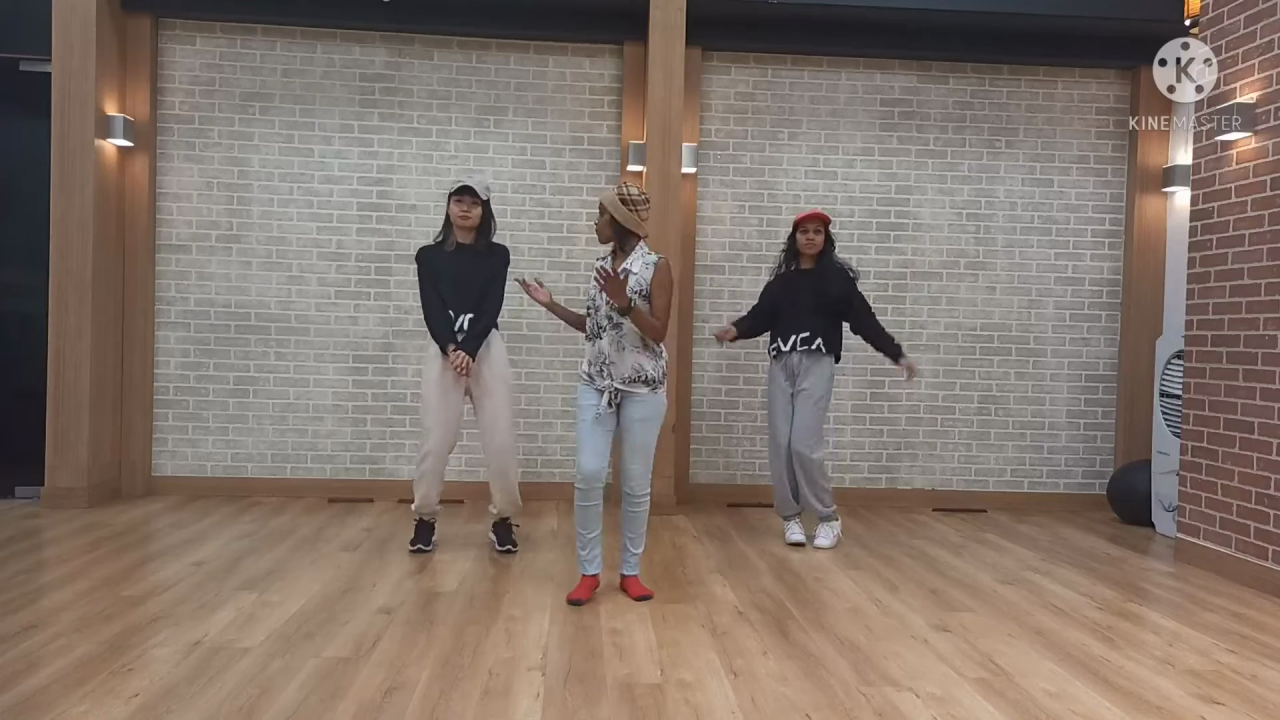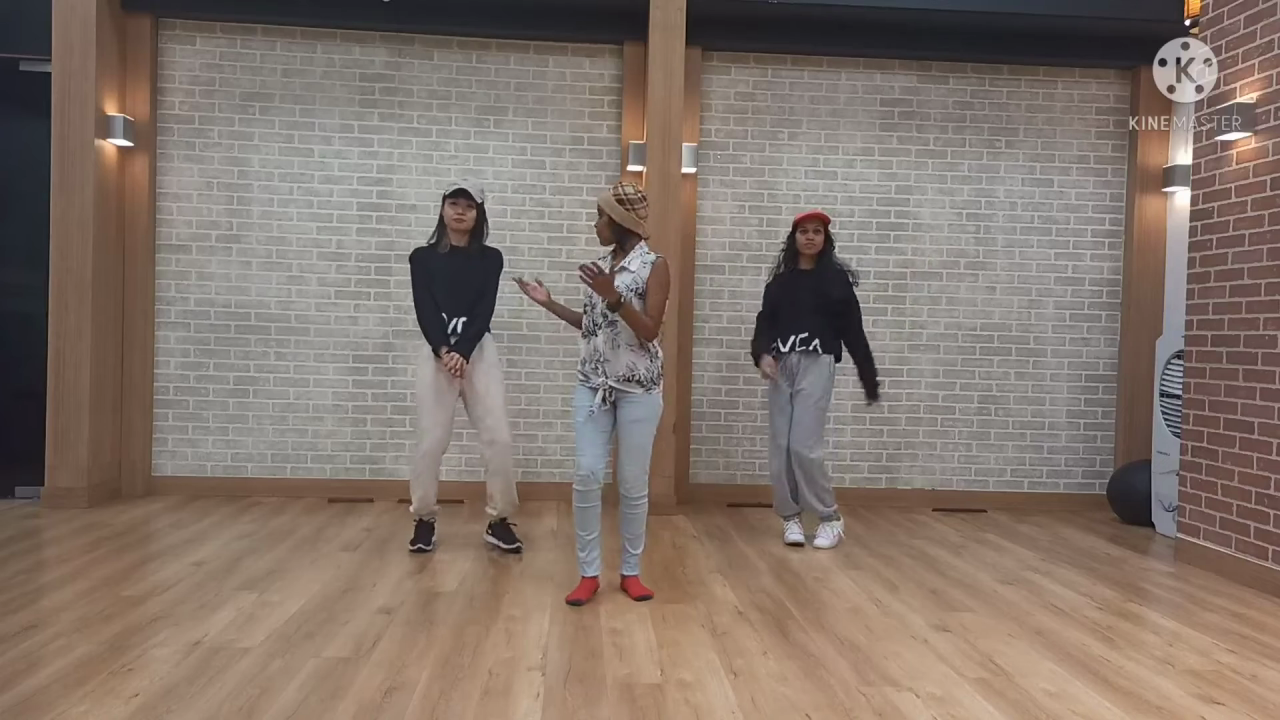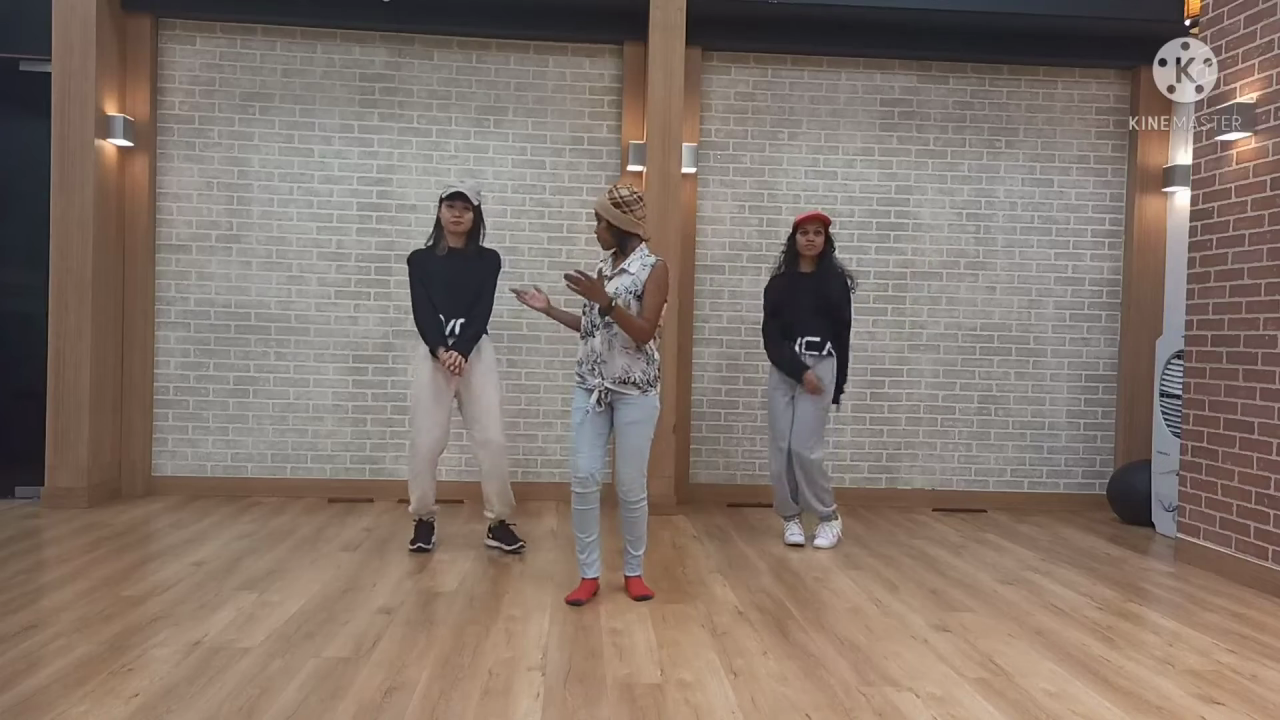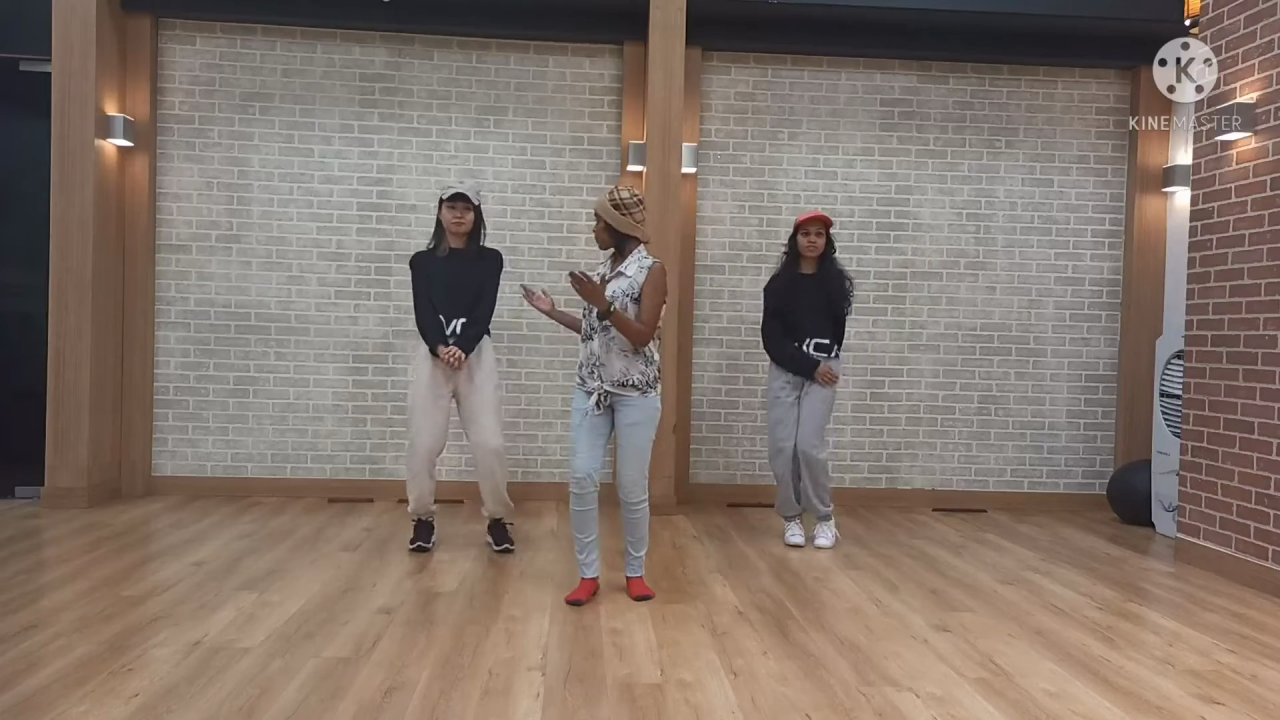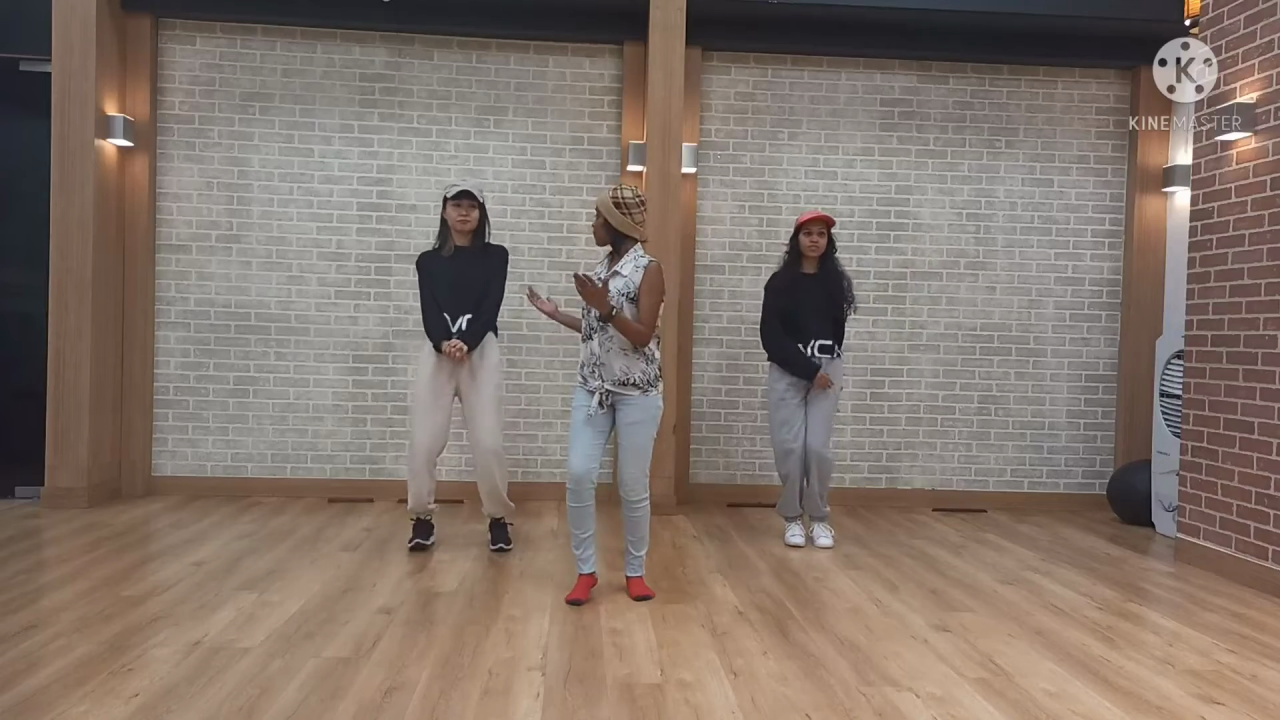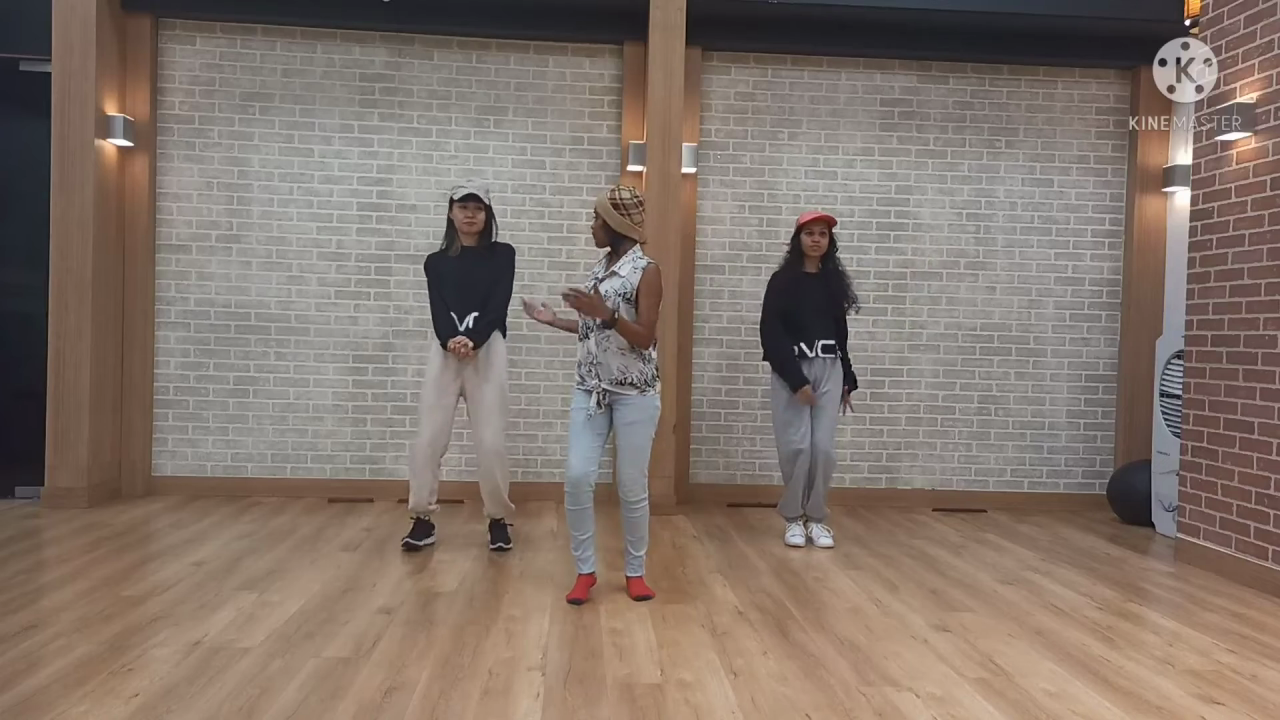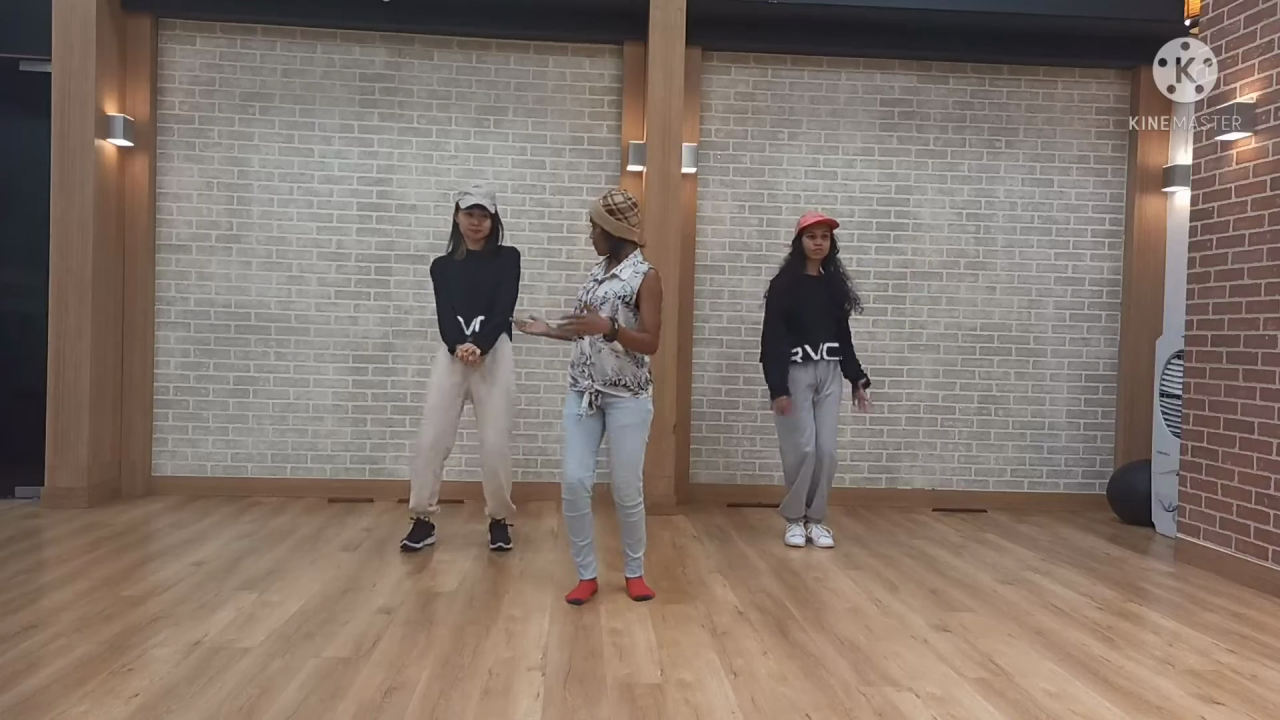
dt=0.1s
person 1, frame 1
left shoulder: (656, 266)
right shoulder: (601, 266)
left elbow: (658, 332)
left wrist: (625, 302)
right wrist: (551, 304)
left hip: (643, 388)
right hip: (596, 385)
left knee: (636, 482)
right knee: (588, 474)
left ankle: (631, 571)
right ankle: (589, 571)
person 1, frame 2
left shoulder: (654, 266)
right shoulder: (602, 266)
left elbow: (648, 330)
left wrist: (613, 297)
right wrist: (550, 304)
left hip: (639, 388)
right hip: (593, 384)
left knee: (633, 482)
right knee: (586, 476)
left ankle: (630, 571)
right ankle: (588, 573)
person 1, frame 3
left shoulder: (654, 268)
right shoulder: (603, 269)
left elbow: (643, 333)
left wrist: (605, 301)
right wrist: (548, 309)
left hip: (635, 390)
right hip: (590, 386)
left knee: (631, 485)
right knee: (584, 478)
left ankle: (633, 572)
right ankle: (589, 574)
person 1, frame 4
left shoulder: (651, 271)
right shoulder: (604, 269)
left elbow: (641, 336)
left wrist: (602, 305)
right wrist: (552, 312)
left hip: (636, 393)
right hip: (590, 388)
left knee: (631, 487)
right knee: (582, 478)
left ankle: (635, 572)
right ankle: (589, 574)
person 1, frame 5
left shoulder: (648, 269)
right shoulder: (602, 268)
left elbow: (641, 336)
left wrist: (604, 308)
right wrist: (555, 314)
left hip: (637, 392)
right hip: (592, 388)
left knee: (633, 486)
right knee: (579, 474)
left ankle: (635, 572)
right ankle: (586, 571)
person 1, frame 6
left shoulder: (645, 271)
right shoulder: (599, 269)
left elbow: (646, 336)
left wrist: (604, 313)
right wrist: (554, 319)
left hip: (635, 392)
right hip: (591, 389)
left knee: (631, 485)
right knee: (577, 476)
left ankle: (635, 571)
right ankle: (585, 570)
person 1, frame 7
left shoulder: (645, 275)
right shoulder: (598, 273)
left elbow: (649, 343)
left wrist: (606, 327)
right wrist: (548, 330)
left hip: (627, 395)
right hip: (583, 392)
left knee: (626, 490)
right knee: (573, 483)
left ankle: (635, 572)
right ankle: (587, 575)
person 2, frame 1
left shoulder: (497, 255)
right shoulder: (429, 255)
left elbow: (492, 307)
right elbow: (431, 308)
left wrist: (468, 350)
right wrist: (451, 349)
left hip: (486, 349)
right hip: (442, 349)
left knee: (500, 438)
right knee: (436, 439)
left ankle: (502, 520)
right ankle: (425, 520)
person 2, frame 2
left shoulder: (490, 258)
right shoulder: (423, 257)
left elbow: (484, 310)
right elbow: (424, 311)
left wrist: (462, 352)
right wrist: (443, 351)
left hip: (479, 351)
right hip: (435, 352)
left knee: (497, 437)
right knee: (430, 441)
left ankle: (499, 521)
right ankle: (424, 521)
person 2, frame 3
left shoulder: (488, 260)
right shoulder: (420, 259)
left elbow: (482, 311)
right elbow: (421, 312)
left wrist: (460, 351)
right wrist: (441, 351)
left hip: (477, 352)
right hip: (433, 353)
left knee: (492, 439)
right knee: (426, 442)
left ankle: (499, 523)
right ankle: (424, 520)
person 2, frame 4
left shoulder: (490, 260)
right shoulder: (423, 261)
left elbow: (485, 310)
right elbow: (422, 312)
left wrist: (461, 348)
right wrist: (441, 348)
left hip: (477, 353)
right hip: (432, 353)
left knee: (489, 442)
right knee: (424, 442)
left ankle: (497, 520)
right ankle: (423, 520)
person 2, frame 5
left shoulder: (495, 256)
right shoulder: (429, 261)
left elbow: (491, 307)
right elbow: (429, 310)
left wrist: (465, 343)
right wrist: (444, 344)
left hip: (481, 350)
right hip: (436, 351)
left knee: (488, 441)
right knee: (424, 441)
left ankle: (497, 519)
right ankle: (423, 519)
person 2, frame 6
left shoulder: (502, 255)
right shoulder: (436, 261)
left elbow: (498, 305)
right elbow: (437, 309)
left wrist: (472, 341)
right wrist: (451, 341)
left hip: (488, 349)
right hip: (444, 350)
left knee: (491, 441)
right knee: (429, 438)
left ankle: (498, 520)
right ankle: (423, 520)
person 2, frame 7
left shoulder: (508, 258)
right shoulder: (442, 266)
left elbow: (504, 308)
right elbow: (445, 314)
left wrist: (479, 346)
right wrist: (458, 347)
left hip: (494, 353)
right hip: (450, 353)
left knee: (495, 443)
right knee: (431, 439)
left ankle: (499, 520)
right ankle: (423, 520)
person 3, frame 1
left shoulder: (837, 278)
right shoulder: (781, 282)
left elbow: (863, 319)
right elbow: (759, 316)
left wrist: (896, 354)
right wrist: (736, 329)
left hip: (817, 365)
right hip: (781, 366)
left knee: (805, 446)
right knee: (781, 444)
left ankle: (828, 518)
right ankle: (791, 516)
person 3, frame 2
left shoulder: (836, 279)
right shoulder: (779, 282)
left elbow: (852, 332)
right elbow: (765, 324)
left wrist: (869, 381)
right wrist: (762, 355)
left hip: (818, 366)
right hip: (783, 367)
left knee: (805, 447)
right knee: (781, 447)
left ankle: (830, 517)
right ankle: (791, 517)
person 3, frame 3
left shoulder: (835, 281)
right shoulder: (779, 283)
left elbow: (842, 334)
right elbow: (771, 332)
left wrist: (838, 387)
right wrist: (798, 370)
left hip: (820, 367)
right hip: (783, 371)
left knee: (804, 447)
right knee: (781, 447)
left ankle: (828, 517)
right ankle: (791, 517)
person 3, frame 4
left shoulder: (834, 282)
right shoulder: (780, 283)
left elbow: (837, 331)
right elbow: (772, 335)
left wrist: (826, 365)
right wrist: (808, 367)
left hip: (824, 368)
right hip: (785, 371)
left knee: (809, 447)
right knee: (782, 446)
left ankle: (825, 518)
right ankle: (792, 517)
person 3, frame 5
left shoulder: (835, 282)
right shoulder: (780, 282)
left elbow: (837, 331)
right elbow: (771, 335)
left wrist: (826, 368)
right wrist: (808, 369)
left hip: (826, 369)
right hip: (786, 371)
left knee: (817, 447)
right knee: (788, 447)
left ankle: (819, 518)
right ankle: (792, 518)
person 3, frame 6
left shoulder: (834, 282)
right shoulder: (782, 281)
left elbow: (839, 333)
right elbow: (772, 334)
left wrist: (848, 381)
right wrist: (796, 381)
left hip: (828, 371)
right hip: (790, 371)
left knee: (823, 449)
right knee: (796, 446)
left ankle: (815, 518)
right ankle: (793, 518)
person 3, frame 7
left shoulder: (835, 284)
right shoulder: (783, 284)
left elbow: (842, 336)
right elbow: (773, 337)
left wrist: (858, 379)
right wrist: (778, 387)
left hip: (830, 373)
right hip: (794, 373)
left knee: (826, 450)
right knee: (801, 449)
left ankle: (816, 519)
right ankle: (794, 519)
